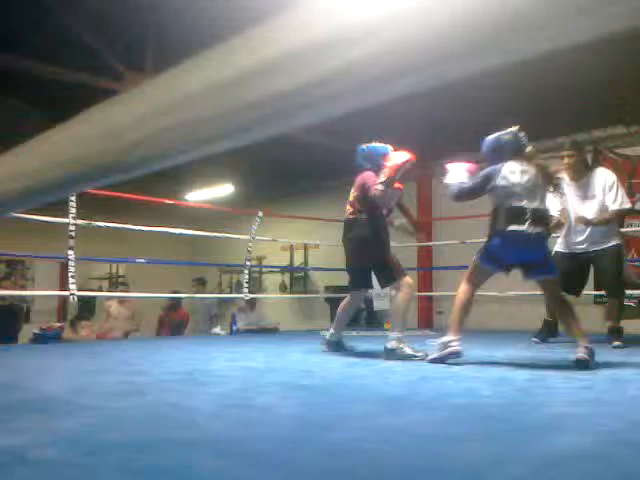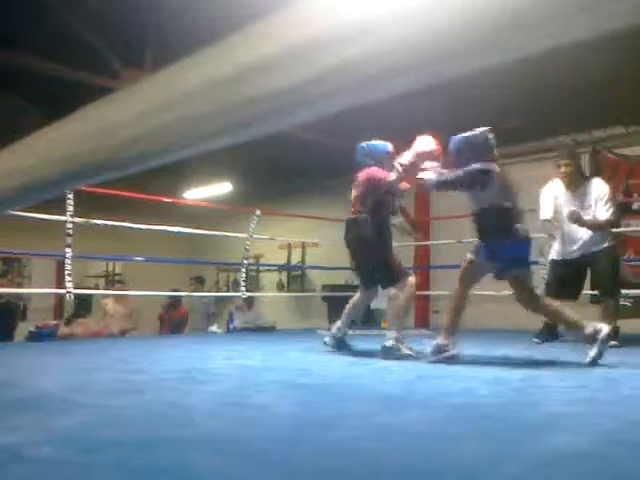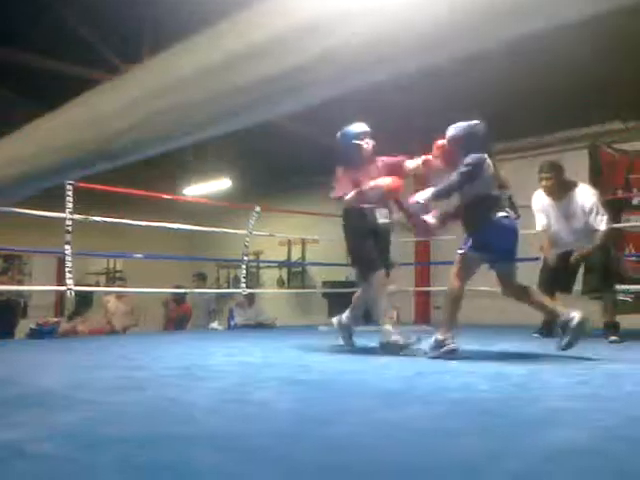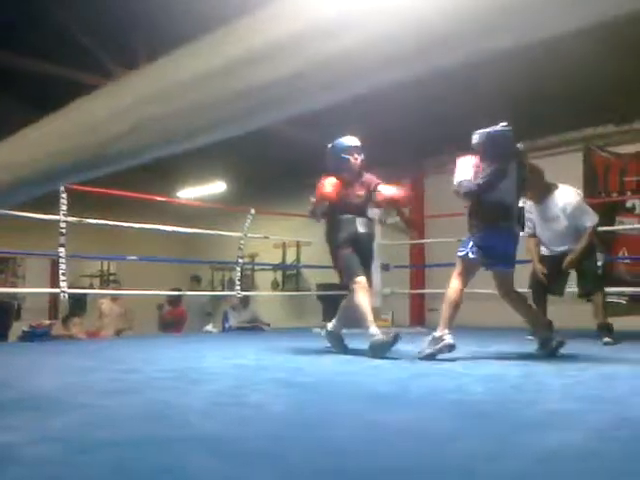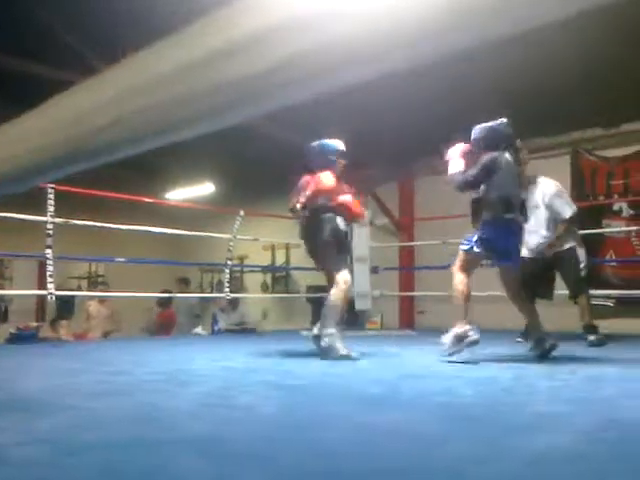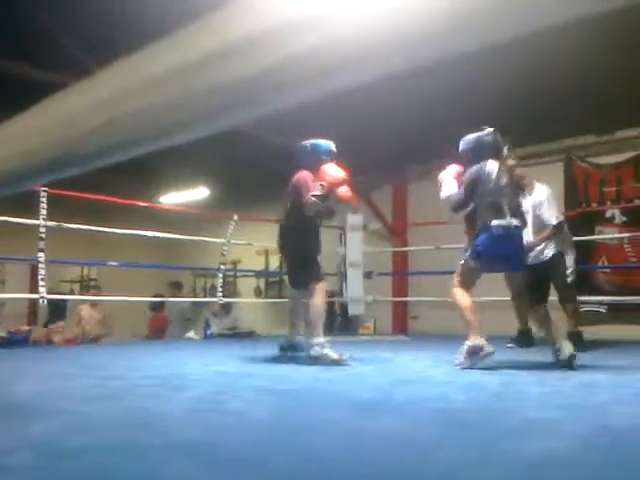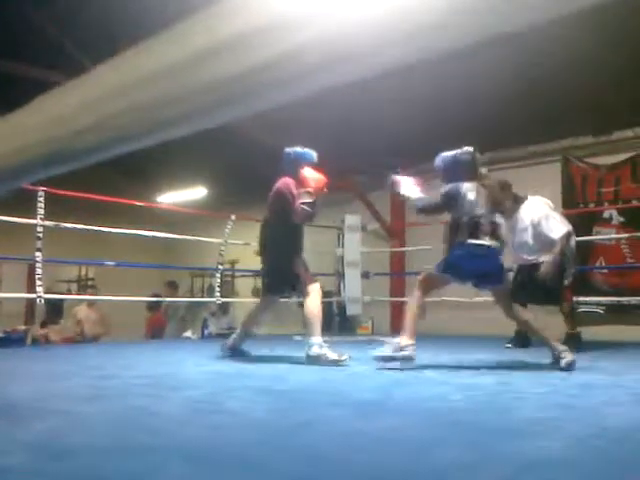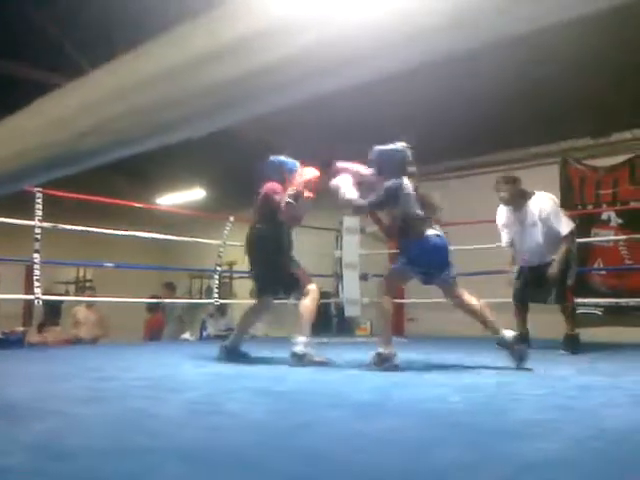
dt=0.2s
person 1, frame 1
left shoulder: (495, 172)
right shoulder: (537, 172)
left elbow: (459, 194)
left wrist: (456, 176)
left hip: (505, 238)
right hip: (534, 240)
left knee: (469, 283)
right knee: (555, 297)
left ankle: (451, 340)
right ankle: (583, 347)
person 1, frame 2
left shoulder: (480, 171)
right shoulder: (486, 173)
left elbow: (449, 181)
right elbow: (451, 179)
left wrist: (431, 176)
right wrist: (434, 174)
left hip: (500, 239)
right hip: (515, 238)
left knee: (463, 283)
right knee: (528, 298)
left ankle: (445, 343)
right ankle: (592, 331)
person 1, frame 3
left shoulder: (474, 161)
right shoulder: (480, 163)
left elbow: (449, 188)
right elbow: (467, 205)
left wrist: (424, 196)
right wrist: (439, 217)
left hip: (490, 226)
right hip: (503, 226)
left knee: (458, 276)
right knee: (511, 286)
left ankle: (445, 337)
right ankle: (567, 318)
person 1, frame 4
left shoulder: (500, 168)
right shoulder: (511, 168)
left elbow: (471, 192)
left wrist: (462, 174)
right wrist: (471, 176)
left hip: (489, 232)
right hip: (506, 234)
left knee: (458, 278)
right knee: (507, 290)
left ankle: (442, 335)
right ankle: (547, 337)
person 1, frame 5
left shoulder: (492, 159)
right shoulder: (511, 161)
left elbow: (464, 183)
left wrist: (455, 163)
right wrist: (467, 162)
left hip: (493, 225)
right hip: (511, 227)
left knee: (460, 270)
right knee: (513, 288)
left ankle: (462, 329)
right ankle: (541, 340)
person 1, frame 6
left shoulder: (481, 169)
right shoulder: (504, 170)
left elbow: (458, 205)
left wrist: (450, 184)
left hip: (489, 235)
right hip: (511, 236)
left knee: (460, 287)
right knee: (520, 295)
left ankle: (476, 342)
person 1, frame 7
left shoulder: (453, 191)
right shoulder: (480, 190)
left elbow: (424, 206)
left wrist: (408, 190)
left hip: (463, 251)
right hip: (490, 253)
left knee: (420, 288)
right knee: (509, 309)
left ankle: (405, 343)
right ankle: (558, 350)
person 1, frame 8
left shoulder: (392, 186)
right shoulder: (403, 183)
left elbow: (363, 207)
left wrist: (345, 191)
left hip: (420, 244)
right hip: (434, 242)
left knee: (387, 291)
right knee: (459, 296)
left ankle: (386, 352)
right ankle: (504, 336)
person 2, frame 1
left shoulder: (363, 181)
right shoulder: (368, 177)
left elbow: (384, 210)
right elbow: (381, 200)
left wrist: (395, 189)
right wrist: (389, 175)
left hip: (354, 241)
right hip: (367, 240)
left knee: (357, 293)
right knee: (404, 284)
left ankle: (333, 337)
right ankle: (394, 343)
person 2, frame 2
left shoulder: (368, 178)
right shoulder: (372, 174)
right elbow: (392, 180)
right wrist: (413, 156)
left hip: (360, 240)
right hip: (369, 238)
left knee: (367, 292)
right knee: (406, 284)
left ankle: (337, 333)
right ankle: (393, 342)
person 2, frame 3
left shoulder: (381, 164)
right shoulder: (345, 170)
left elbow: (408, 165)
right elbow: (344, 201)
right wrist: (365, 191)
left hip: (379, 229)
right hip: (358, 230)
left knee: (374, 282)
right knee: (377, 277)
left ankle: (344, 321)
right ankle: (388, 334)
person 2, frame 4
left shoulder: (367, 179)
right shoulder: (330, 182)
left elbow: (385, 192)
right elbow: (316, 215)
left wrist: (394, 194)
right wrist: (319, 201)
left hip: (363, 239)
right hip: (341, 240)
left knee: (358, 289)
right knee: (359, 282)
left ankle: (333, 329)
right ankle: (376, 336)
person 2, frame 5
left shoulder: (337, 182)
right shoulder: (308, 181)
left elbow: (352, 214)
right elbow: (297, 213)
left wrist: (352, 209)
right wrist: (313, 196)
left hip: (337, 239)
right hip: (321, 240)
left knee: (337, 282)
right knee: (343, 279)
left ankle: (320, 333)
right ankle: (329, 339)
person 2, frame 6
left shoulder: (310, 178)
right shoulder: (304, 177)
left elbow: (318, 214)
right elbow: (310, 208)
left wrist: (334, 198)
right wrist: (325, 185)
left hip: (295, 242)
right hip: (298, 242)
left knee: (300, 292)
right knee: (317, 287)
left ankle: (292, 340)
right ankle: (318, 347)
person 2, frame 7
left shoulder: (289, 185)
right shoulder: (287, 184)
left elbow: (303, 217)
right elbow: (299, 216)
left wrist: (312, 197)
right wrist: (309, 193)
left hip: (278, 249)
right hip: (282, 249)
left knee: (269, 299)
right knee: (312, 289)
left ankle: (233, 342)
right ankle: (317, 347)
person 2, frame 8
left shoulder: (270, 193)
right shoulder: (274, 188)
left elbow: (291, 218)
right elbow: (285, 213)
left wrist: (297, 195)
right wrist: (297, 190)
left hip: (264, 250)
right hip: (271, 250)
left knee: (264, 300)
right knee: (310, 290)
left ankle: (230, 345)
right ankle: (301, 348)
person 3, frame 1
left shoulder: (605, 177)
right shoulder: (557, 183)
left elbow: (620, 213)
right elbow: (555, 216)
left wrist: (591, 221)
right wrist: (558, 221)
left hip: (605, 243)
right hip: (570, 245)
left knee: (614, 285)
left ankle: (614, 331)
right ankle: (549, 326)
person 3, frame 2
left shoulder: (599, 187)
right shoulder: (550, 190)
left elbow: (607, 223)
right elbow: (547, 220)
left wrist: (582, 222)
right wrist: (553, 228)
left hip: (599, 247)
right hip: (566, 249)
left knee: (610, 286)
right knee: (552, 288)
left ankle: (611, 330)
right ankle: (549, 328)
person 3, frame 3
left shoulder: (586, 196)
right shoulder: (538, 199)
left elbow: (604, 230)
right elbow: (543, 229)
left wrist: (584, 251)
right wrist: (548, 252)
left hip: (591, 246)
right hip: (561, 247)
left knee: (605, 281)
right knee: (546, 281)
left ankle: (610, 326)
right ankle: (549, 323)
person 3, frame 4
left shoulder: (568, 198)
right shoulder: (525, 204)
left elbow: (591, 227)
right elbow: (531, 235)
left wrist: (575, 255)
right wrist: (536, 260)
left hip: (579, 247)
right hip: (549, 250)
left knee: (593, 283)
right knee: (536, 284)
left ankle: (604, 328)
person 3, frame 5
left shoulder: (547, 188)
left elbow: (570, 217)
left wrist: (551, 243)
left hip: (562, 248)
right hip: (532, 251)
left knee: (578, 285)
right knee: (525, 288)
left ankle: (590, 329)
right ankle: (531, 329)
person 3, frame 6
left shoulder: (539, 193)
left elbow: (557, 225)
left wrist: (533, 243)
left hip: (553, 250)
right hip: (529, 255)
left knee: (565, 290)
left ankle: (573, 334)
right ankle: (524, 333)
person 3, frame 7
left shoulder: (537, 208)
left elbow: (565, 235)
left wrist: (551, 264)
left hip: (555, 254)
right hip: (528, 260)
left knee: (559, 291)
right knee: (516, 292)
right ankle: (521, 334)
person 3, frame 8
left shoulder: (544, 203)
right shoulder: (503, 213)
left elbow: (568, 234)
right elbow: (509, 245)
left wrist: (558, 263)
right wrist: (512, 271)
left hip: (556, 257)
right hip: (529, 260)
left knee: (562, 293)
right knee: (519, 293)
left ankle: (571, 336)
right ankle: (521, 336)
